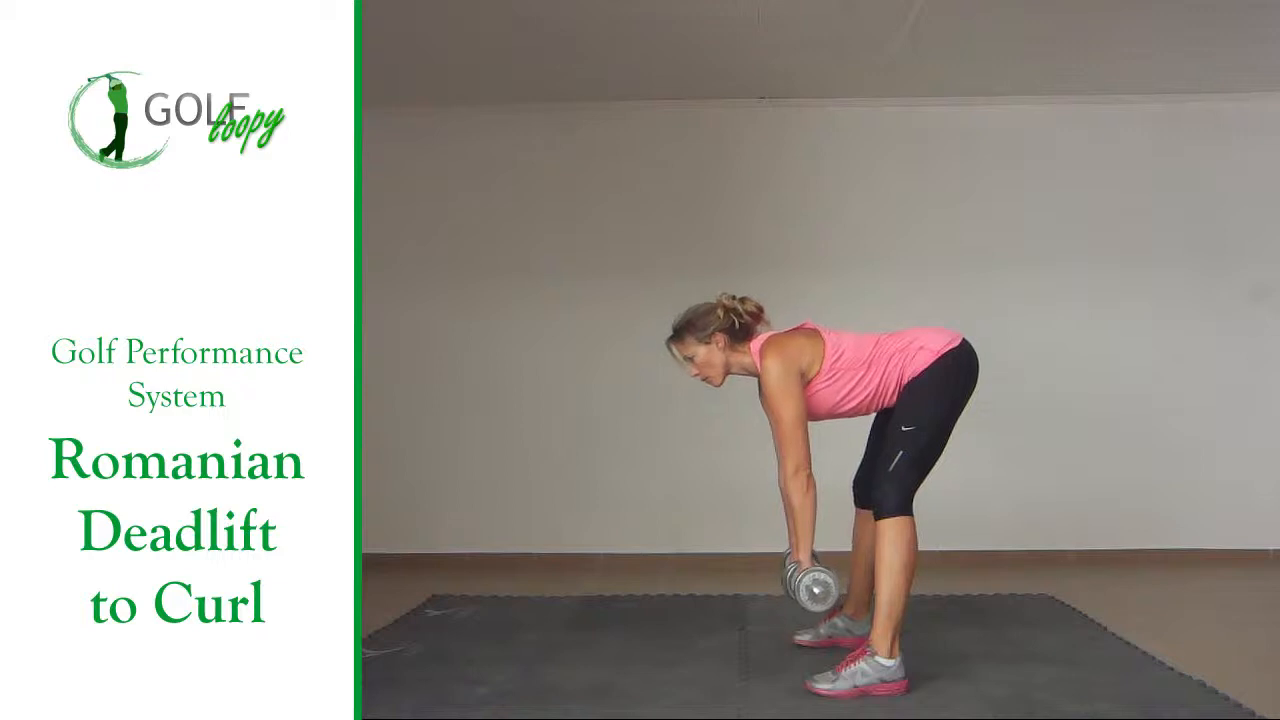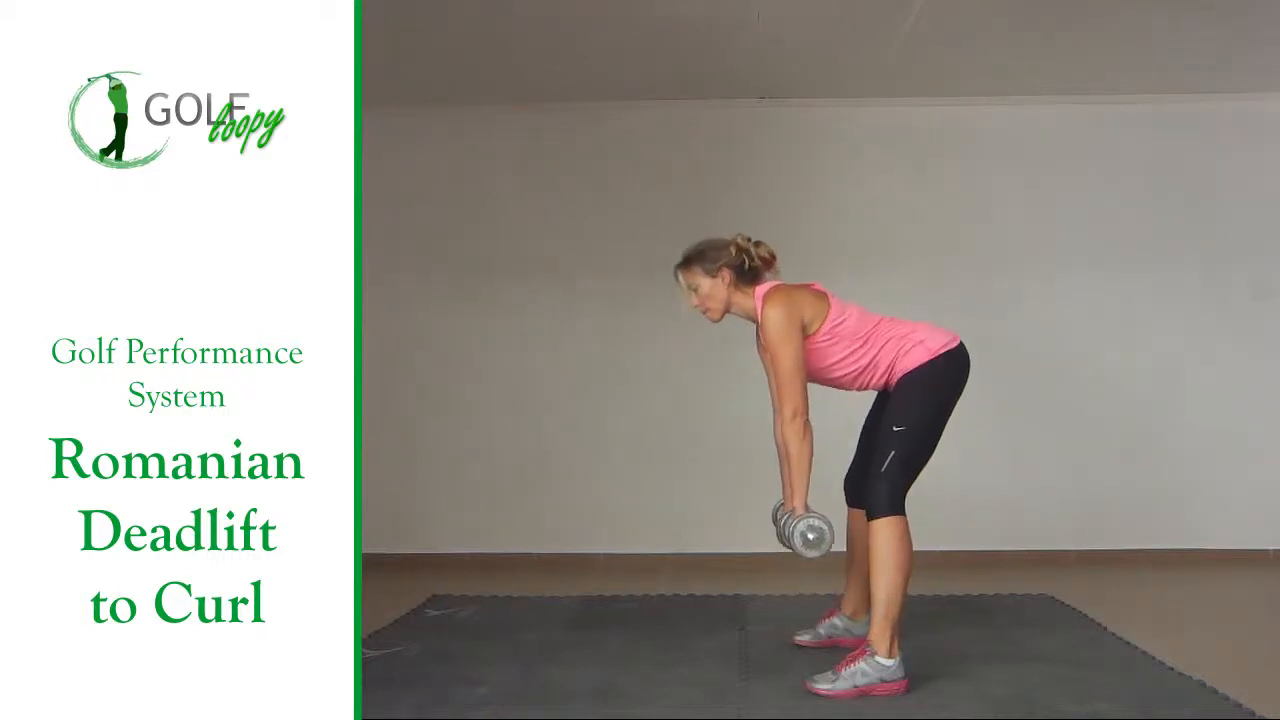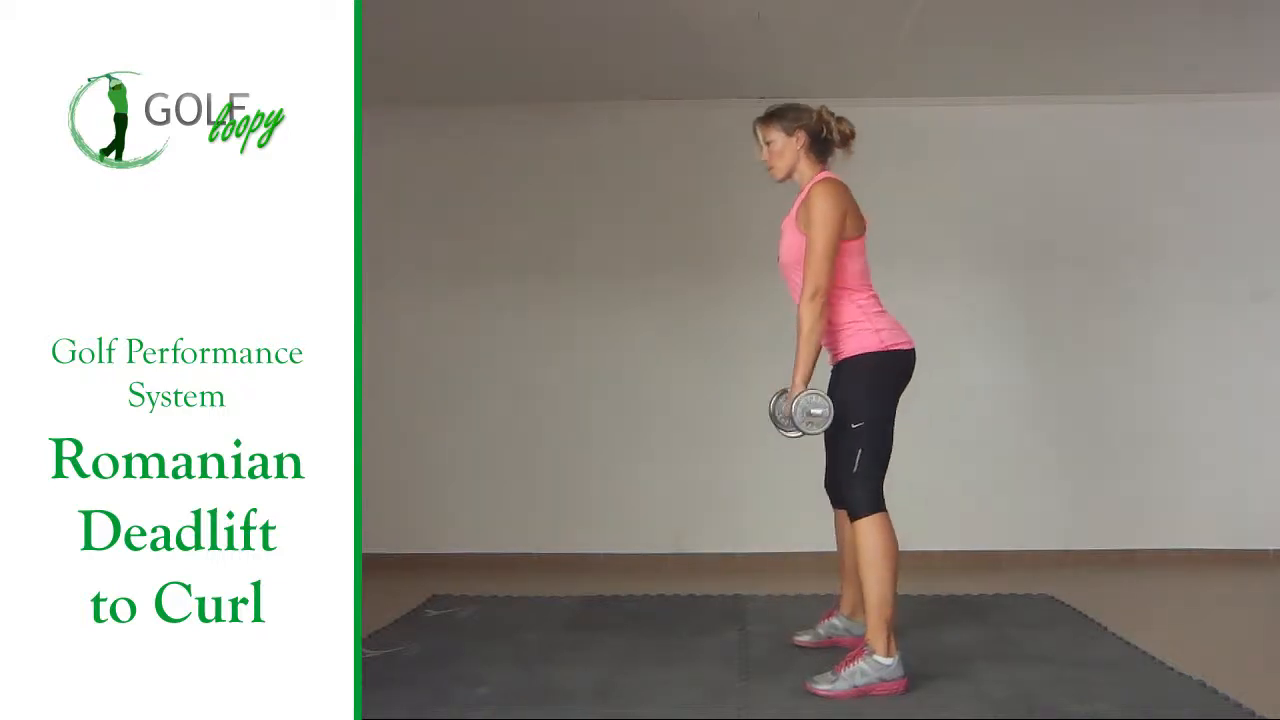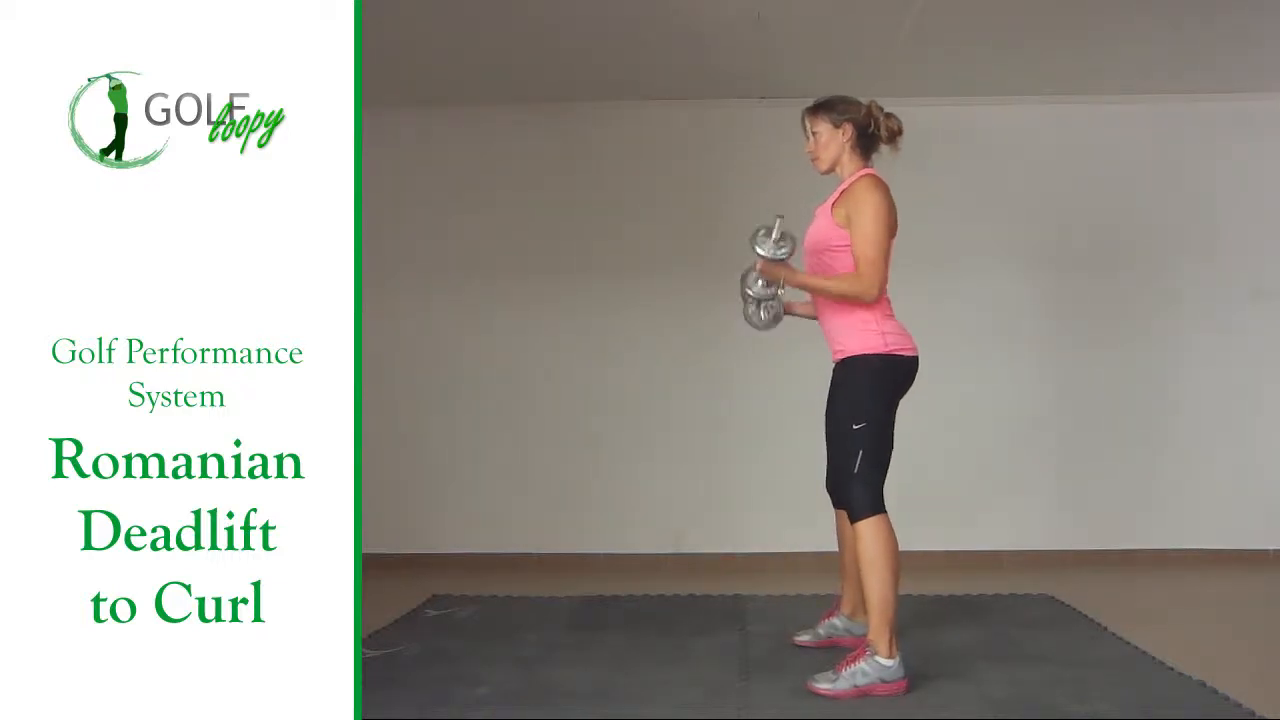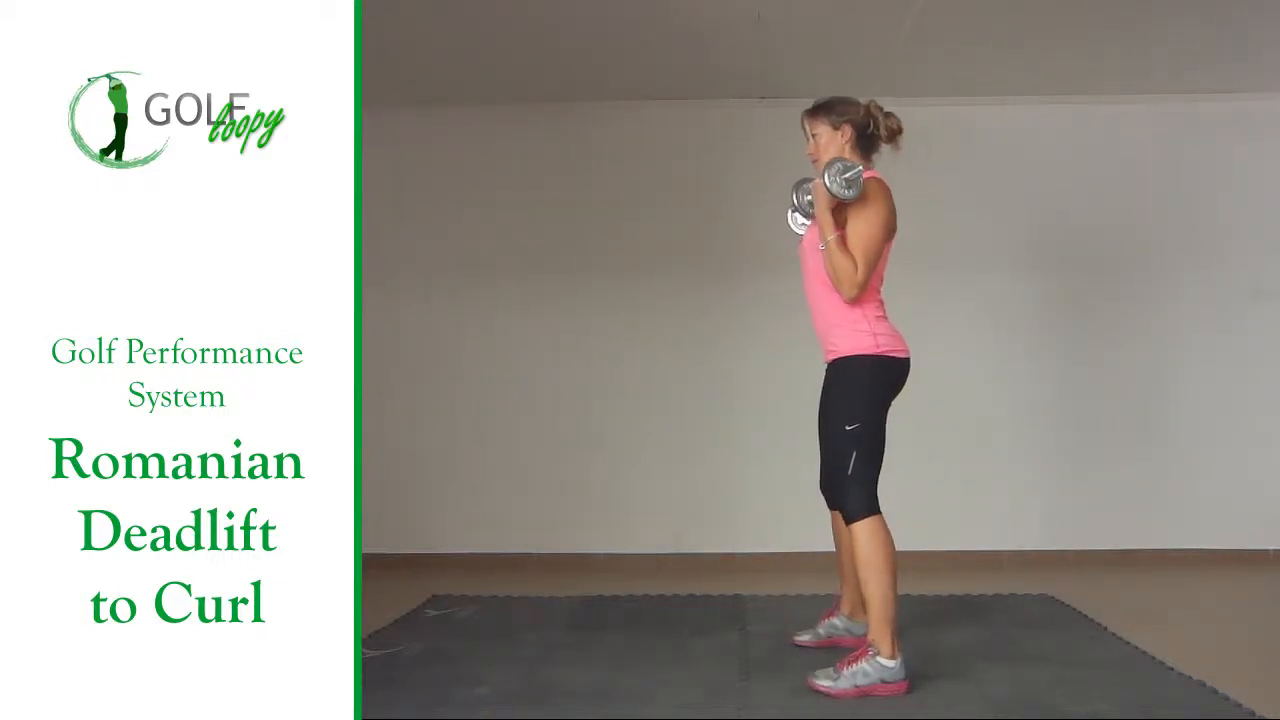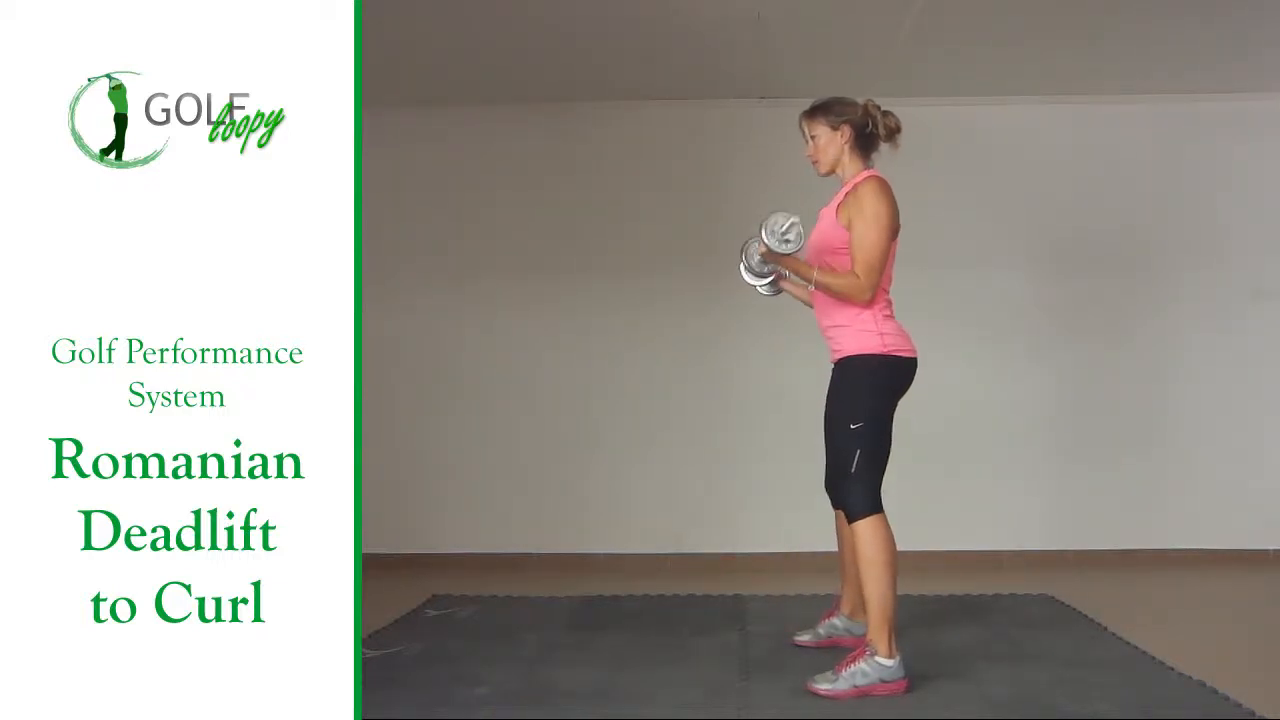
dt=0.7s
person 1, frame 1
left shoulder: (775, 359)
right shoulder: (769, 372)
left elbow: (799, 472)
right elbow: (788, 470)
left wrist: (804, 557)
right wrist: (796, 549)
left hip: (941, 364)
right hip: (918, 374)
left knee: (889, 494)
right knee: (868, 489)
left ankle: (884, 661)
right ankle: (854, 619)
person 1, frame 2
left shoulder: (777, 307)
right shoulder: (766, 325)
left elbow: (797, 419)
right elbow: (783, 421)
left wrist: (800, 503)
right wrist: (789, 499)
left hip: (933, 363)
right hip: (912, 369)
left knee: (882, 494)
right knee: (860, 488)
left ankle: (883, 660)
right ankle: (853, 617)
person 1, frame 3
left shoulder: (825, 193)
right shoulder: (810, 201)
left elbow: (818, 294)
right elbow: (814, 297)
left wrist: (798, 380)
right wrist: (804, 378)
left hip: (872, 356)
right hip: (856, 359)
left knee: (861, 495)
right knee: (842, 491)
left ankle: (882, 659)
right ankle: (851, 616)
person 1, frame 4
left shoulder: (867, 189)
right shoulder: (845, 197)
left elbow: (869, 287)
left wrist: (795, 278)
right wrist: (792, 304)
left hip: (875, 359)
right hip: (856, 360)
left knee: (862, 496)
right knee: (844, 490)
left ankle: (882, 658)
right ankle: (852, 616)
person 1, frame 5
left shoulder: (870, 192)
right shoulder: (845, 196)
left elbow: (851, 286)
left wrist: (825, 220)
right wrist: (811, 226)
left hip: (866, 360)
right hip: (847, 362)
left knee: (857, 497)
right knee: (838, 491)
left ankle: (885, 658)
right ankle: (851, 617)
person 1, frame 6
left shoulder: (870, 191)
right shoulder: (848, 197)
left elbow: (863, 289)
left wrist: (803, 267)
right wrist: (789, 281)
left hip: (873, 359)
right hip: (855, 360)
left knee: (860, 497)
right knee: (843, 491)
left ankle: (883, 657)
right ankle: (851, 616)
